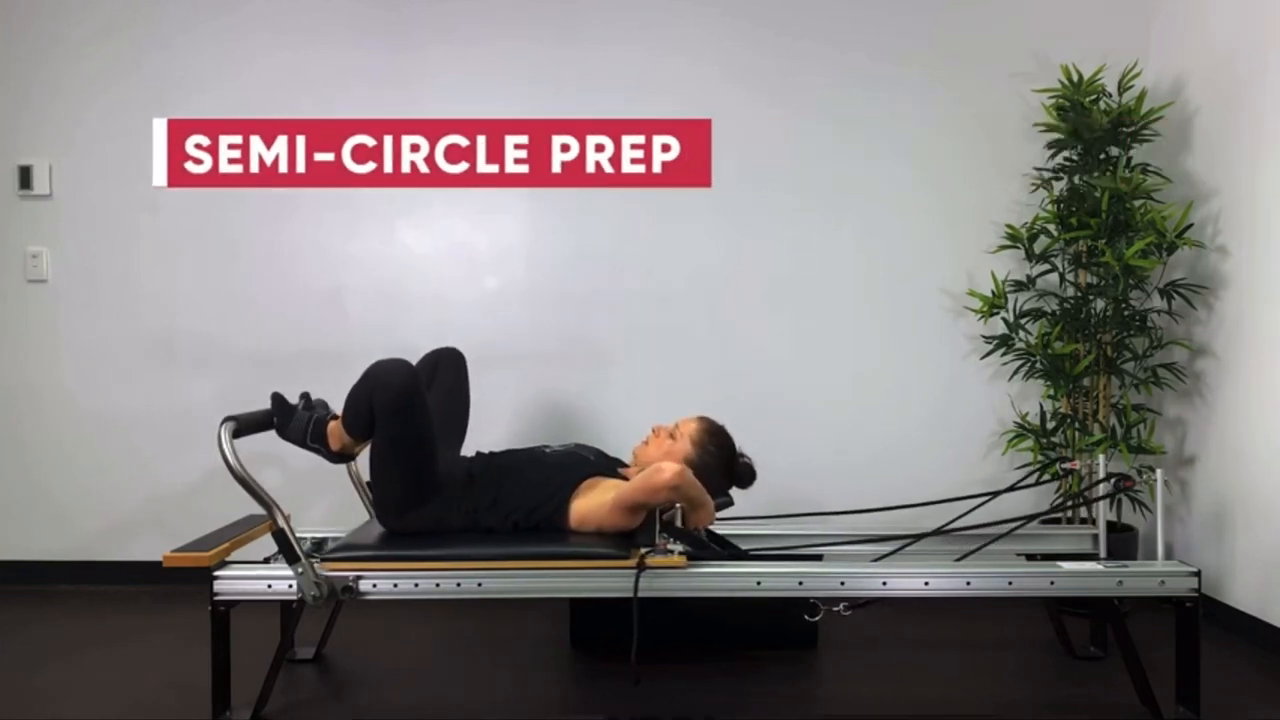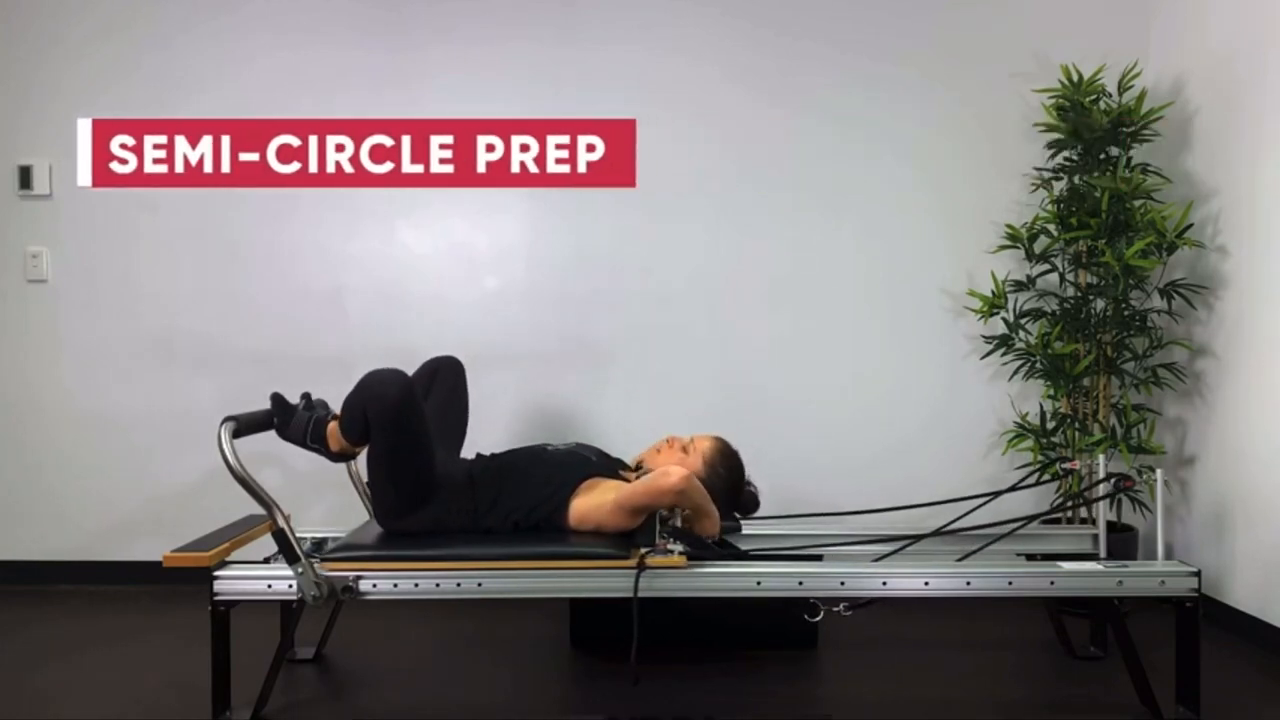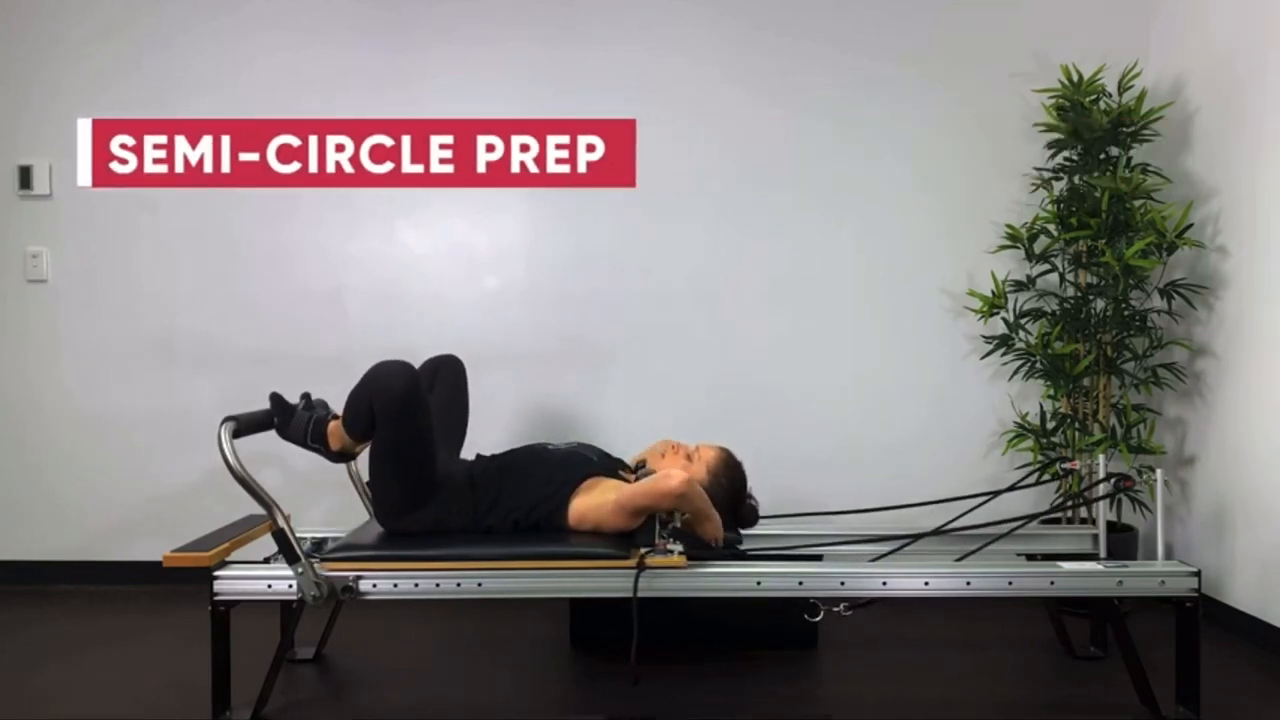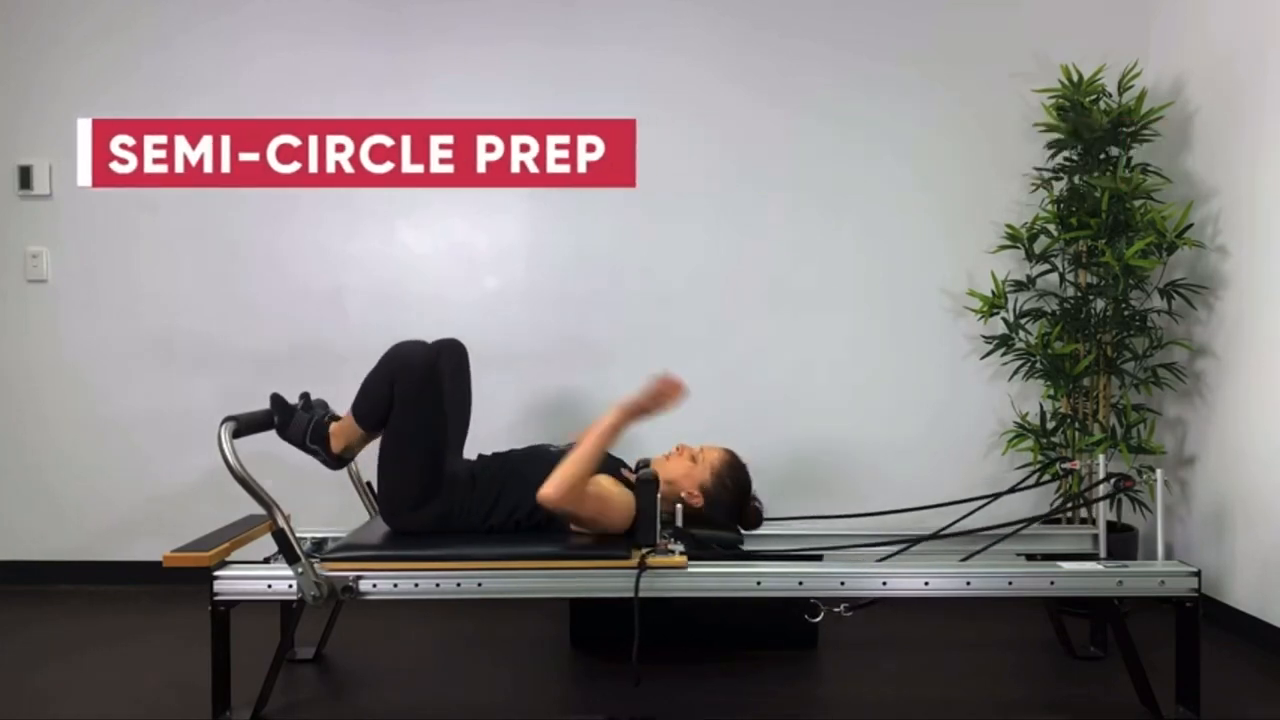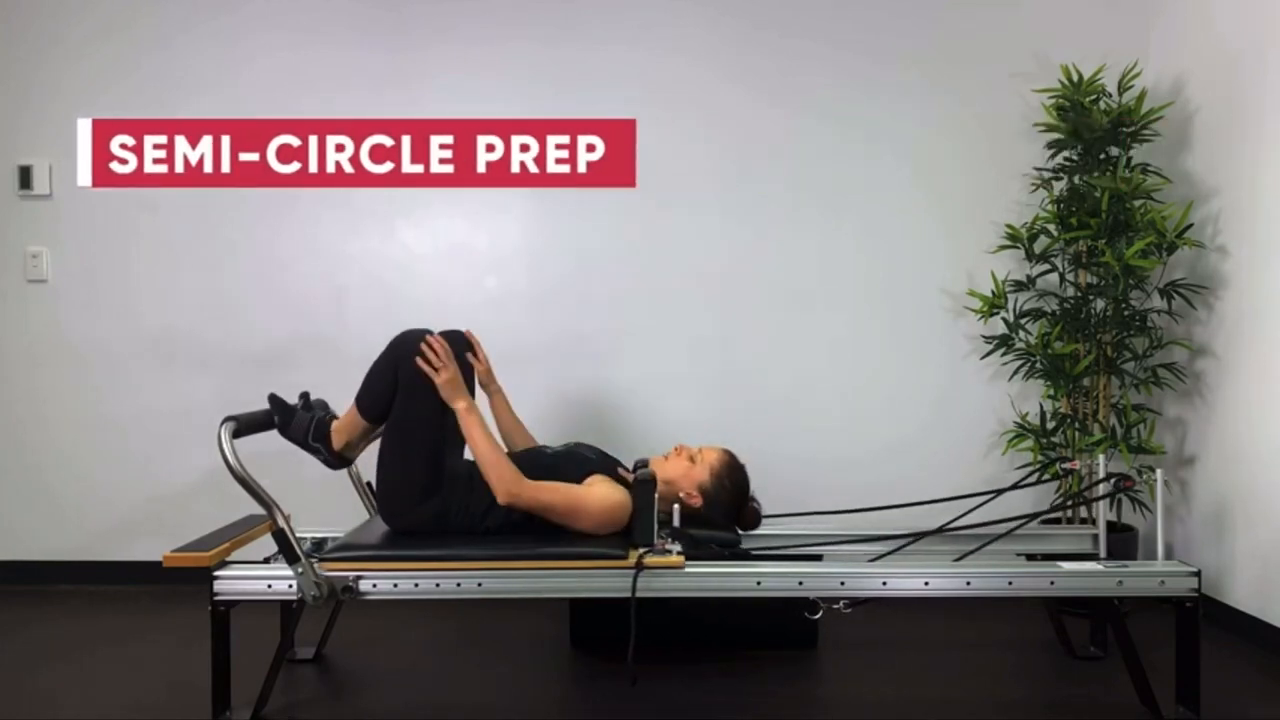
dt=0.4s
person 1, frame 1
left shoulder: (620, 506)
right shoulder: (622, 478)
left elbow: (666, 478)
left wrist: (700, 507)
left hip: (423, 507)
right hip: (448, 481)
left knee: (394, 377)
right knee: (445, 361)
left ankle: (333, 439)
right ankle: (341, 431)
person 1, frame 2
left shoulder: (624, 510)
right shoulder: (624, 477)
left elbow: (674, 481)
left wrist: (705, 515)
left hip: (422, 508)
right hip: (450, 483)
left knee: (388, 388)
right knee: (443, 369)
left ankle: (332, 439)
right ankle: (342, 431)
person 1, frame 3
left shoulder: (622, 512)
right shoulder: (626, 477)
left elbow: (674, 483)
right elbow: (660, 455)
left wrist: (705, 516)
left hip: (422, 507)
right hip: (449, 484)
left knee: (394, 379)
right knee: (444, 368)
left ankle: (331, 437)
right ankle: (340, 427)
person 1, frame 4
left shoulder: (621, 507)
right shoulder: (630, 484)
left elbow: (552, 494)
right elbow: (561, 461)
left wrist: (621, 416)
right wrist: (631, 415)
left hip: (425, 506)
right hip: (452, 485)
left knee: (414, 360)
right knee: (445, 352)
left ankle: (332, 441)
right ankle: (338, 431)
person 1, frame 5
left shoulder: (615, 505)
right shoulder: (626, 484)
left elbow: (512, 492)
right elbow: (536, 461)
left wrist: (460, 403)
right wrist: (490, 386)
left hip: (424, 506)
right hip: (449, 487)
left knee: (417, 348)
right knee: (443, 345)
left ankle: (332, 440)
right ankle: (341, 432)
